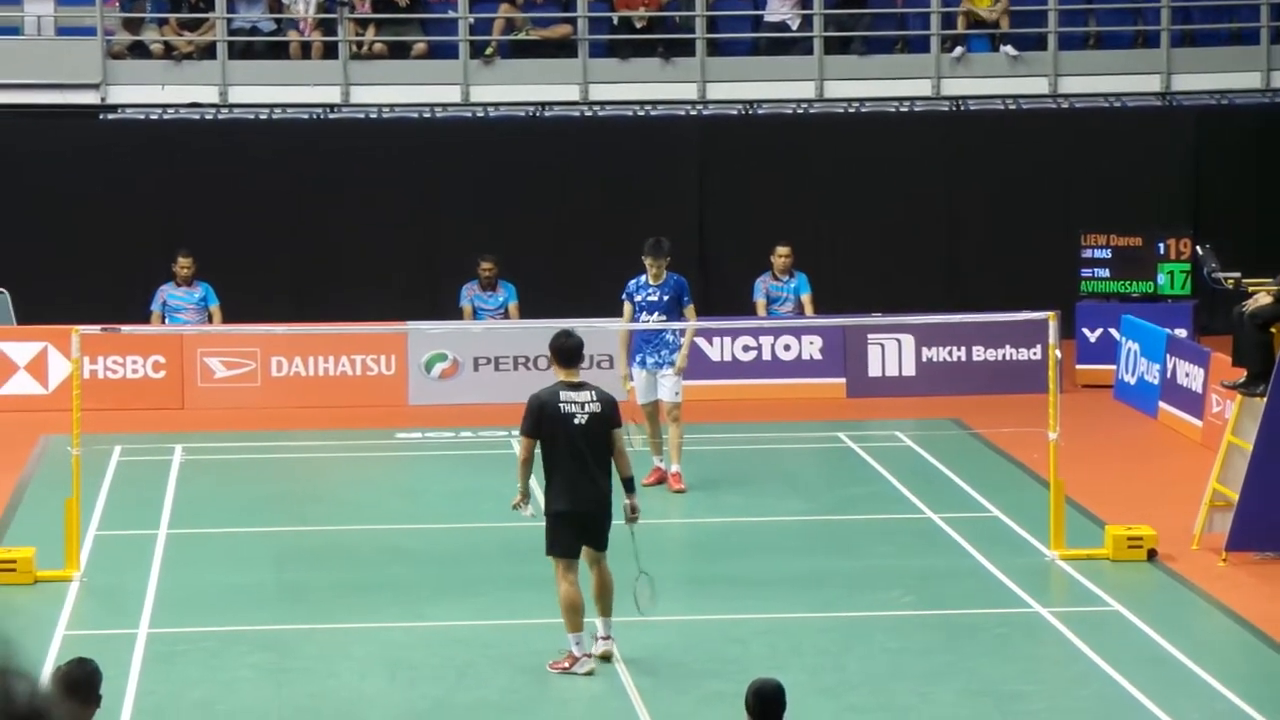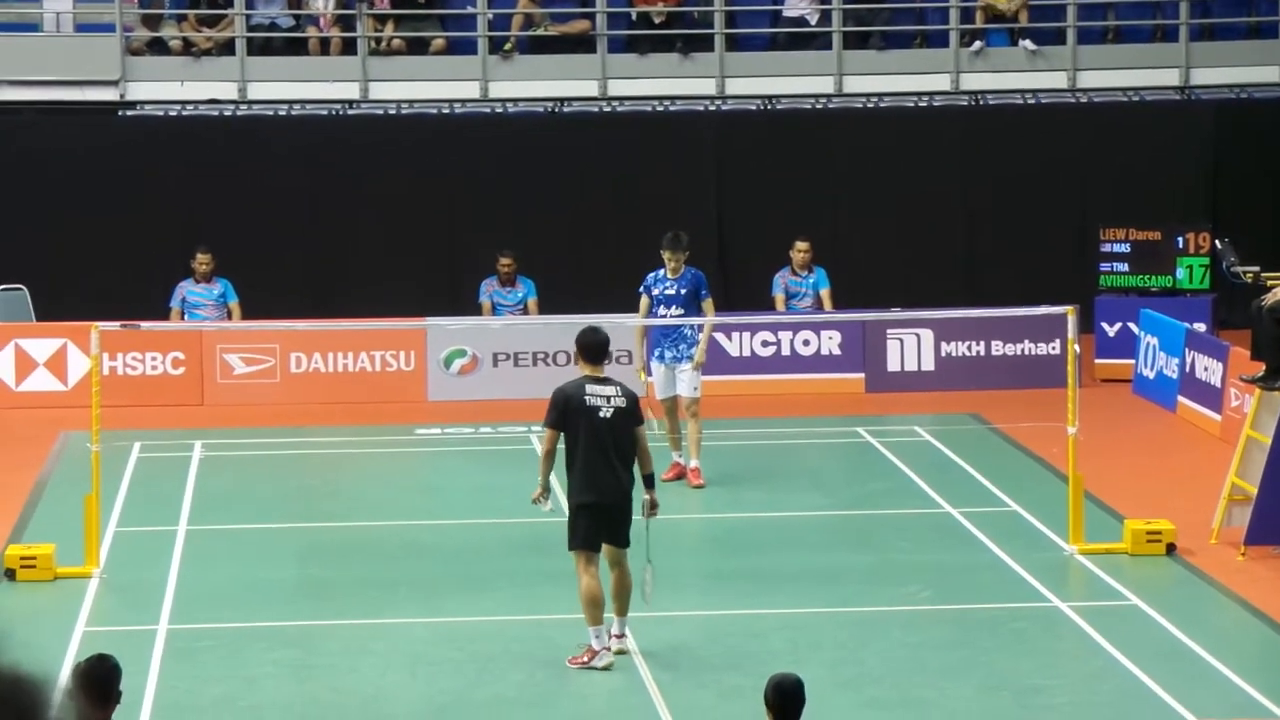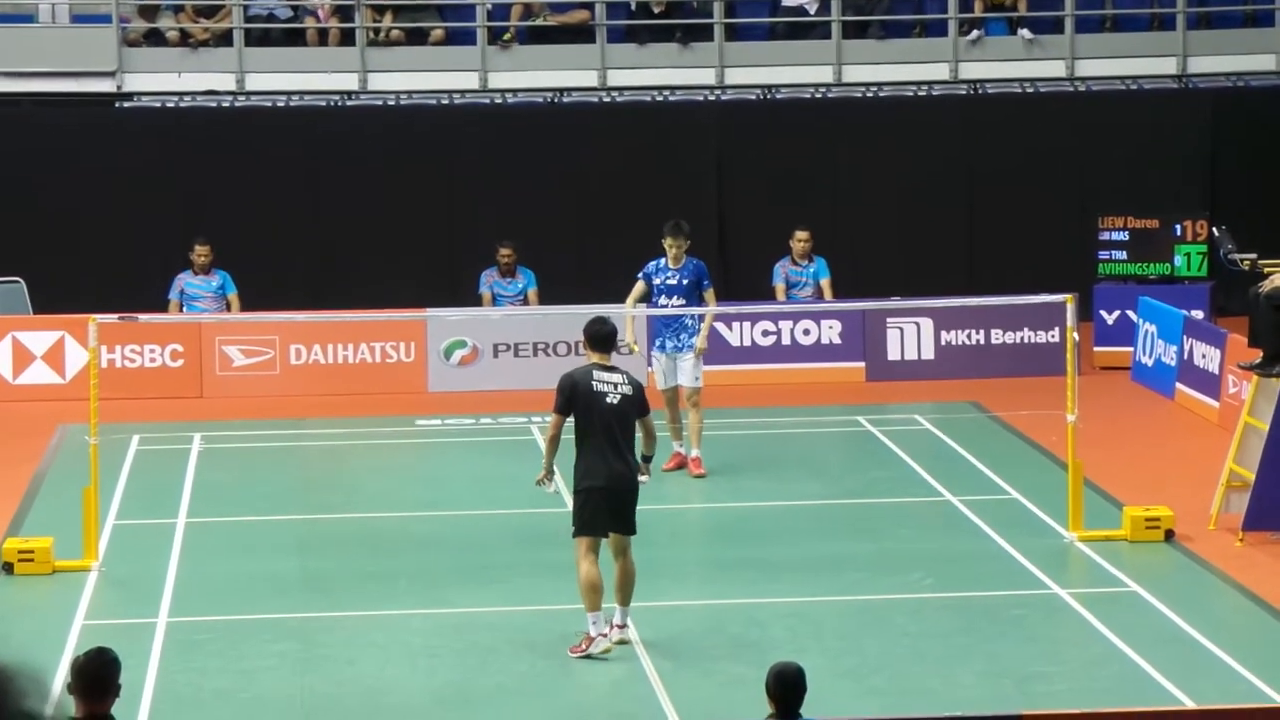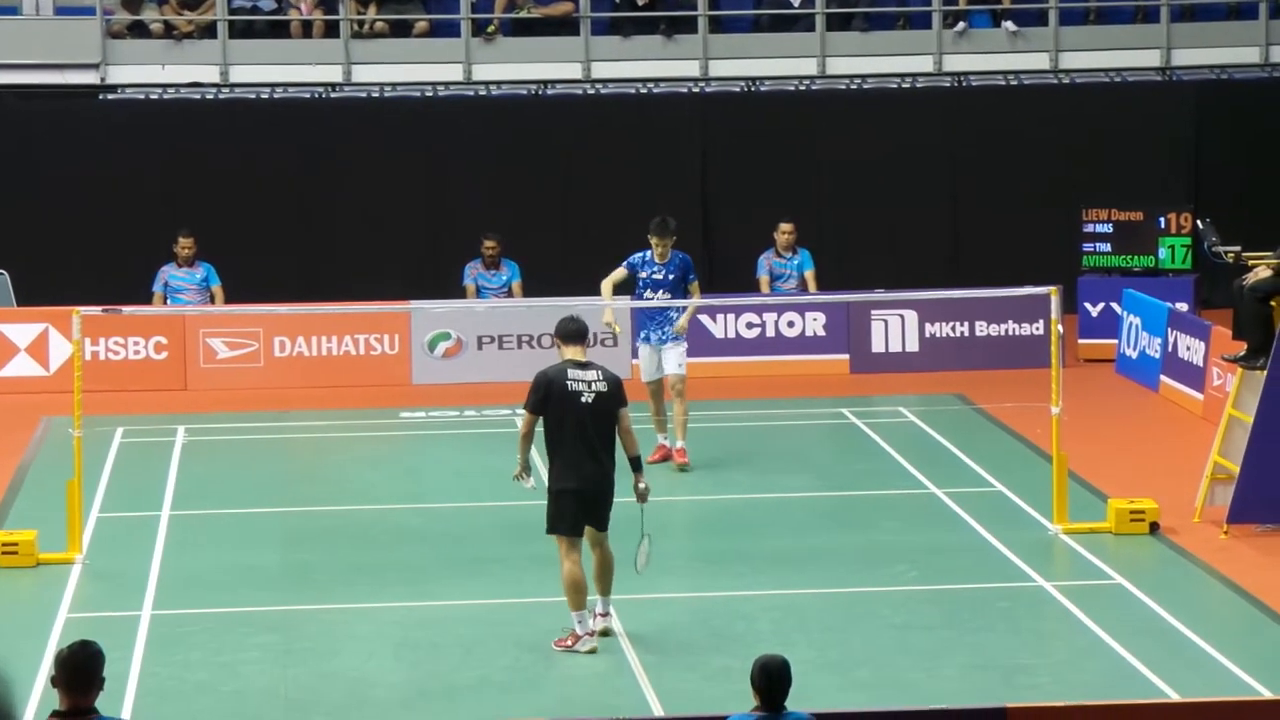
dt=0.4s
person 1, frame 1
left shoulder: (541, 401)
right shoulder: (605, 399)
left elbow: (526, 454)
right elbow: (619, 451)
left wrist: (523, 490)
right wrist: (630, 494)
left hip: (562, 502)
right hip: (599, 499)
left knee: (566, 573)
right knee: (598, 562)
left ankle: (579, 654)
right ankle: (605, 638)
person 1, frame 2
left shoulder: (566, 394)
right shoulder: (626, 394)
left elbow: (549, 447)
right elbow: (642, 447)
left wrist: (543, 484)
right wrist: (649, 489)
left hip: (586, 495)
right hip: (621, 493)
left knee: (587, 566)
right knee: (618, 561)
left ankle: (599, 648)
right ankle: (619, 634)
person 1, frame 3
left shoulder: (573, 380)
right shoulder: (632, 383)
left elbow: (554, 431)
right elbow: (650, 433)
left wrist: (547, 466)
right wrist: (645, 462)
left hip: (591, 480)
right hip: (626, 479)
left knee: (587, 553)
right knee: (622, 550)
left ankle: (597, 634)
right ankle: (621, 625)
person 1, frame 4
left shoulder: (548, 378)
right shoulder: (610, 379)
left elbow: (527, 429)
right elbow: (626, 429)
left wrist: (523, 462)
right wrist: (638, 475)
left hip: (566, 479)
right hip: (602, 477)
left knee: (569, 552)
right knee: (600, 542)
left ankle: (582, 632)
right ankle: (603, 614)
person 2, frame 1
left shoulder: (678, 284)
right shoulder: (633, 286)
left elbow: (691, 320)
right elbow: (626, 326)
left wrist: (683, 353)
right wrist: (624, 362)
left hip: (669, 359)
right hip: (641, 359)
left knee: (672, 413)
right knee: (649, 414)
left ankle: (675, 471)
right ankle: (658, 466)
person 2, frame 2
left shoulder: (696, 278)
right shoulder: (652, 280)
left elbow: (710, 315)
right elbow: (642, 318)
left wrist: (702, 348)
right wrist: (639, 354)
left hip: (687, 353)
right hip: (660, 354)
left knee: (691, 408)
right knee: (668, 409)
left ankle: (694, 466)
right ankle: (677, 462)
person 2, frame 3
left shoulder: (697, 268)
right shoulder: (652, 269)
left elbow: (711, 304)
right elbow: (631, 299)
left wrist: (703, 334)
right wrist: (629, 331)
left hip: (689, 343)
right hip: (661, 344)
left knee: (692, 398)
right knee: (669, 399)
left ankle: (695, 456)
right ankle: (678, 451)
person 2, frame 4
left shoulder: (683, 261)
right shoulder: (638, 260)
left elbow: (696, 295)
right elbow: (607, 282)
left wrist: (686, 318)
right wrist: (608, 310)
left hip: (673, 334)
right hip: (647, 335)
left knee: (678, 387)
right knee: (654, 391)
left ankle: (680, 447)
right ankle: (663, 443)
